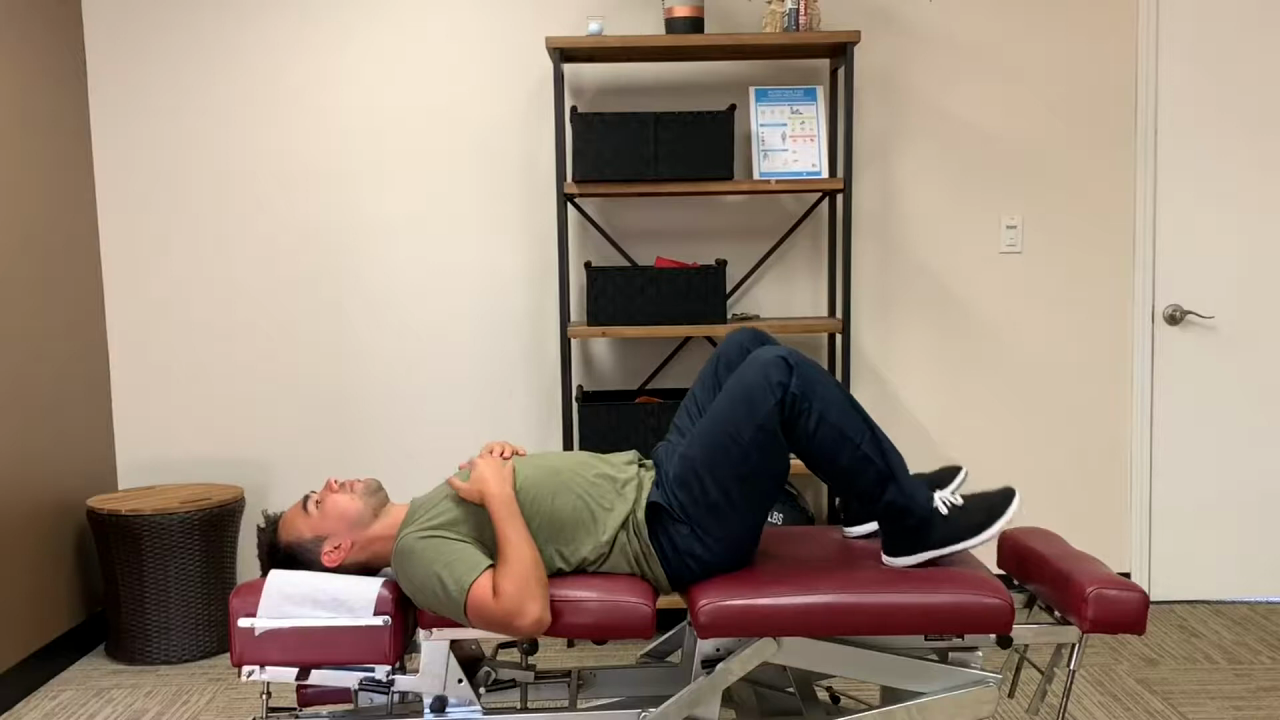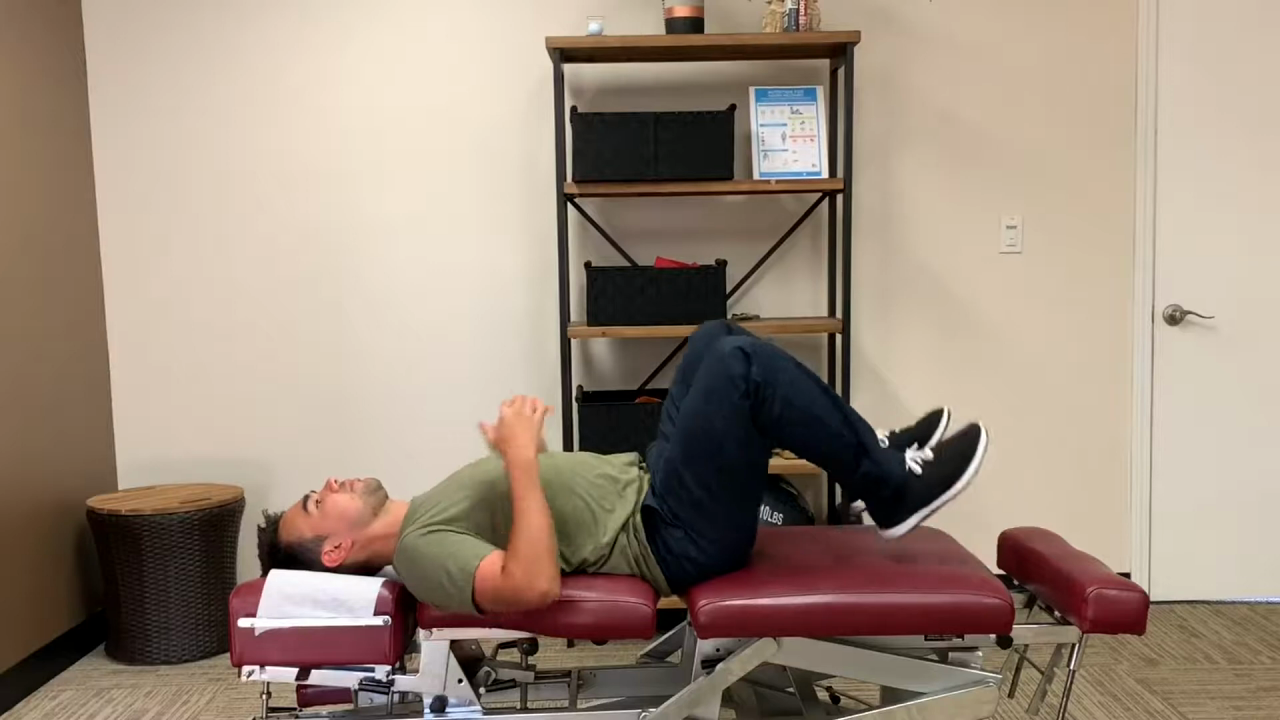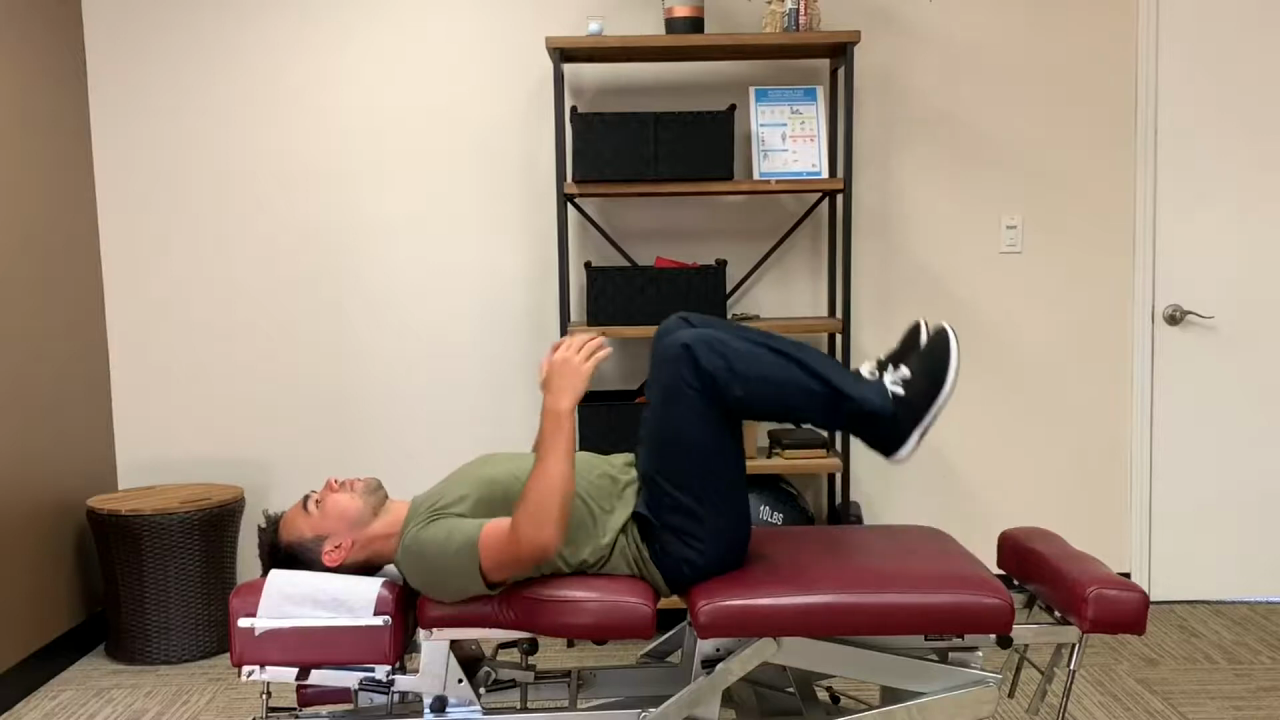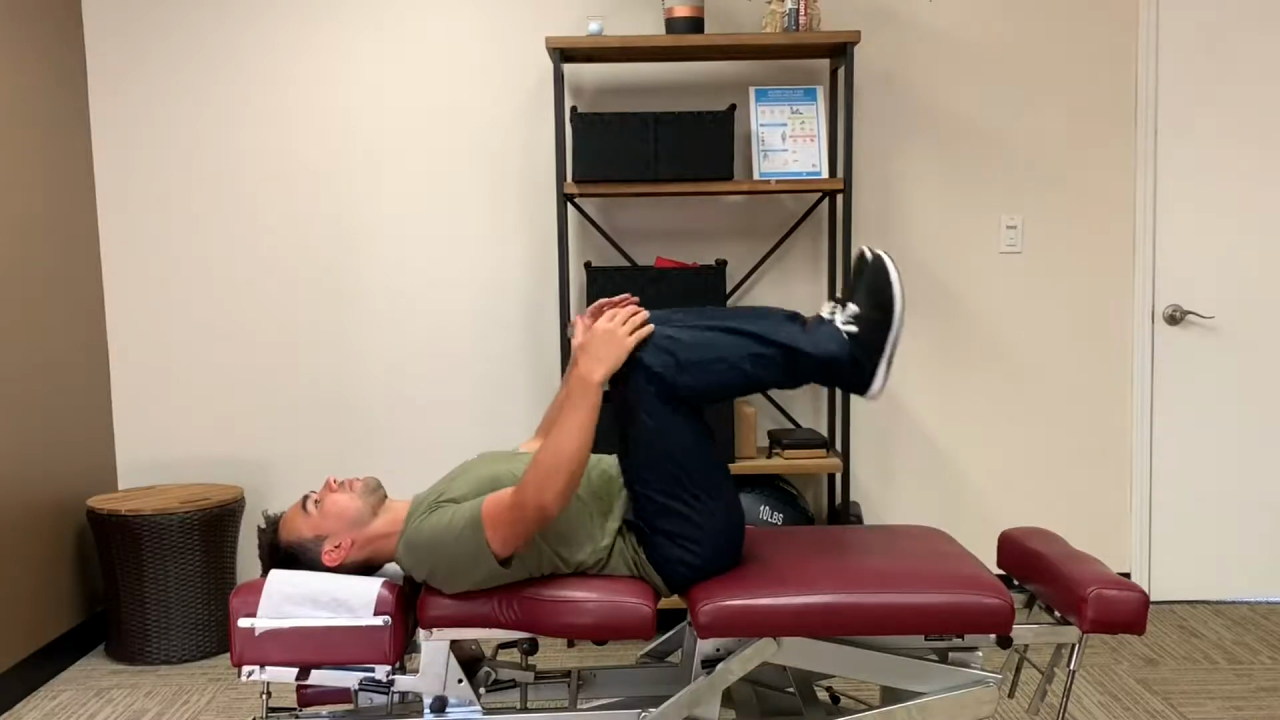
dt=0.2s
person 1, frame 1
left shoulder: (431, 513)
right shoulder: (419, 555)
right elbow: (526, 612)
left wrist: (494, 471)
right wrist: (498, 495)
left hip: (648, 482)
right hip: (676, 535)
left knee: (747, 346)
right knee: (777, 373)
left ankle: (883, 497)
right ankle: (913, 520)
person 1, frame 2
left shoulder: (427, 514)
right shoulder: (420, 553)
right elbow: (535, 585)
left wrist: (517, 450)
right wrist: (519, 459)
left hip: (644, 484)
right hip: (674, 537)
left knee: (716, 341)
right knee: (739, 363)
left ankle: (872, 464)
right ankle: (892, 487)
person 1, frame 3
left shoulder: (429, 512)
right shoulder: (424, 551)
right elbow: (538, 540)
left wrist: (556, 398)
right wrist: (558, 404)
left hip: (635, 487)
right hip: (677, 541)
left knee: (684, 333)
right knee: (689, 355)
left ankle: (863, 393)
right ankle: (879, 411)
person 1, frame 4
left shoulder: (435, 505)
right shoulder: (430, 544)
left elbow: (541, 449)
right elbow: (543, 500)
left wrist: (584, 359)
right wrist: (590, 373)
left hip: (627, 493)
right hip: (679, 543)
left knee: (644, 338)
right knee: (651, 359)
left ankle: (824, 337)
right ankle: (842, 352)
